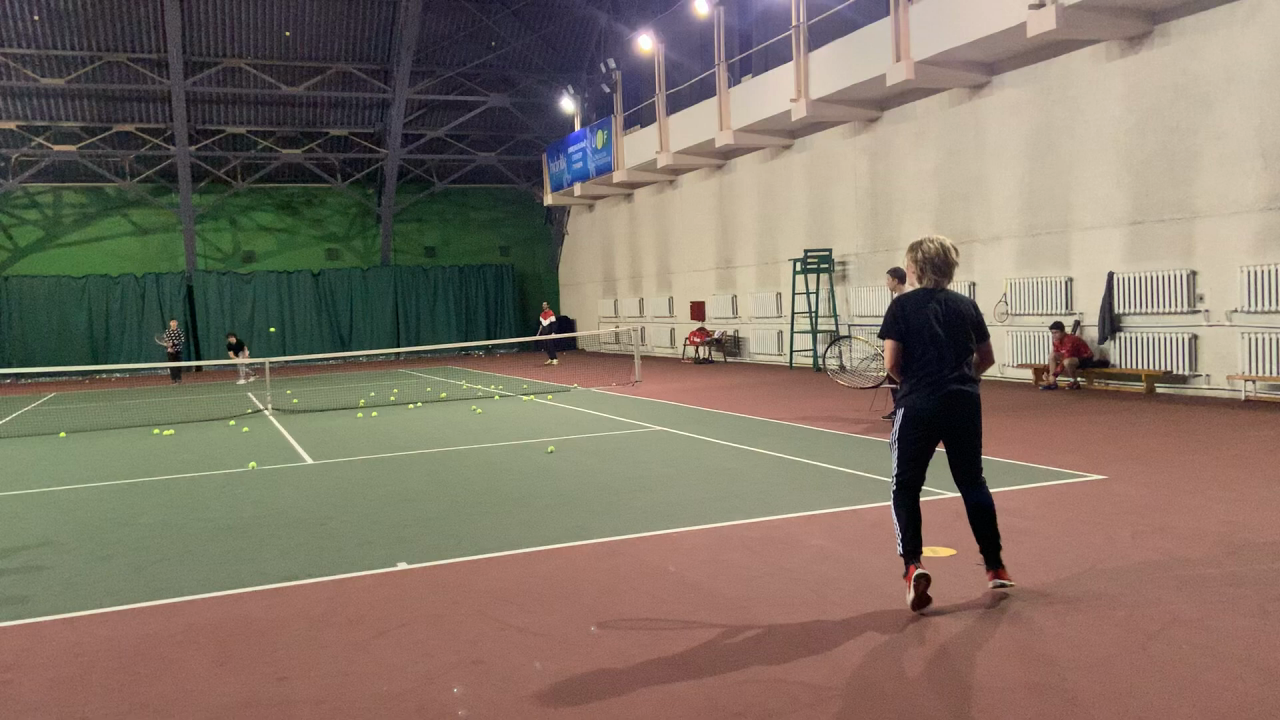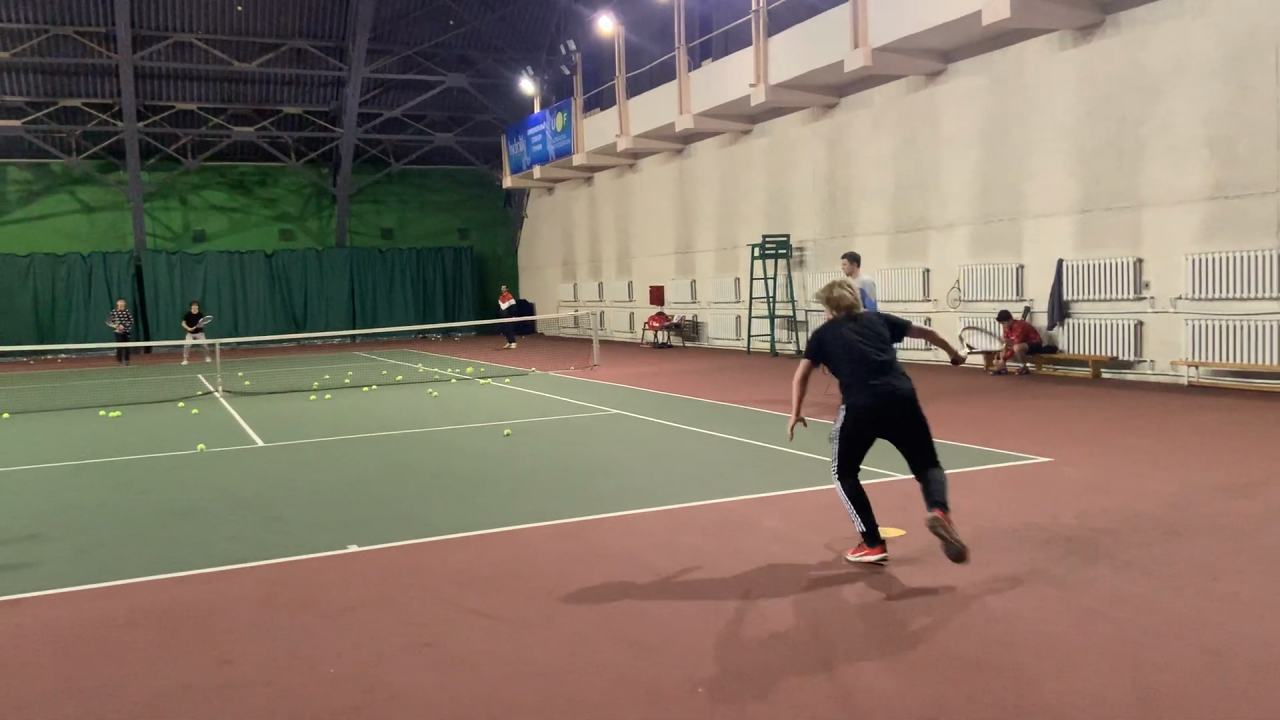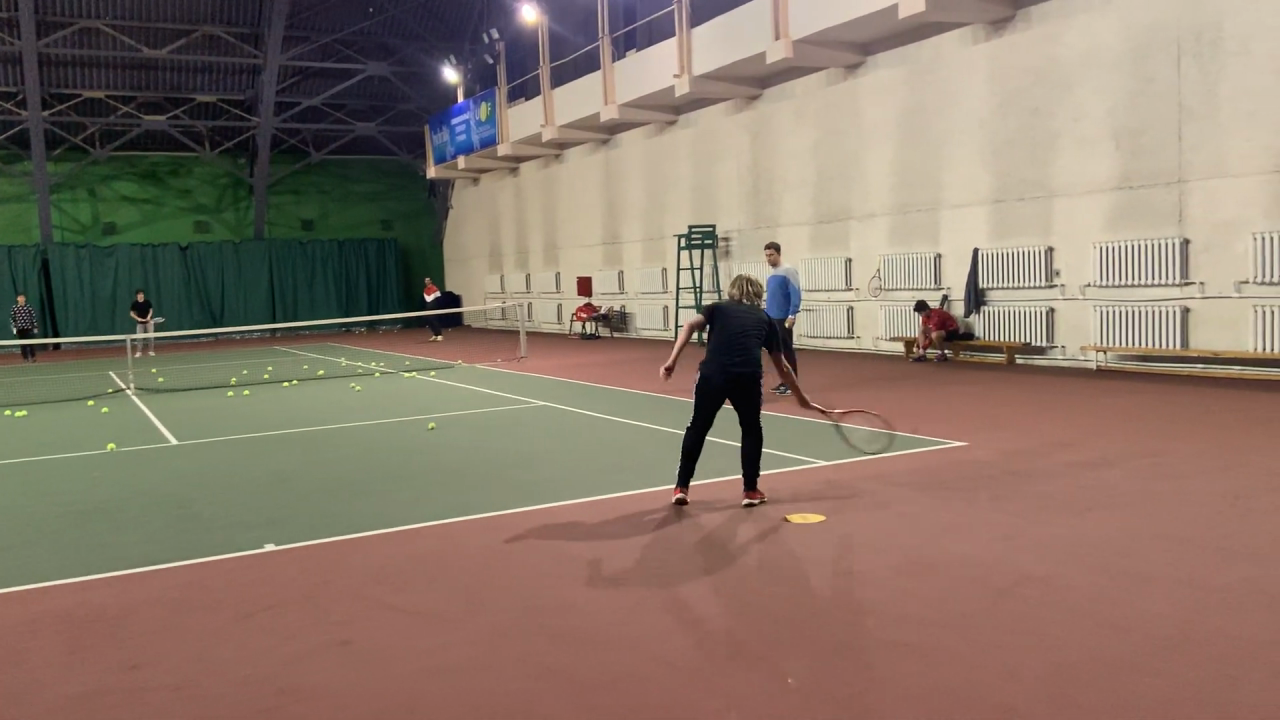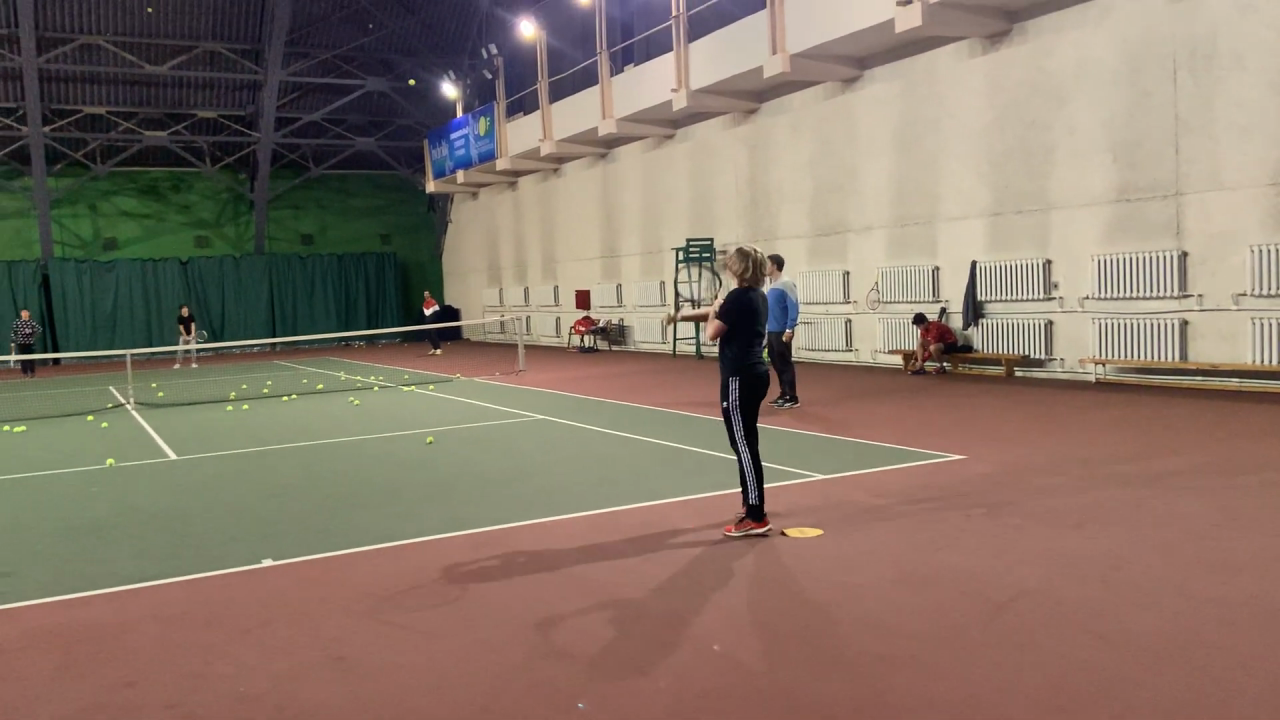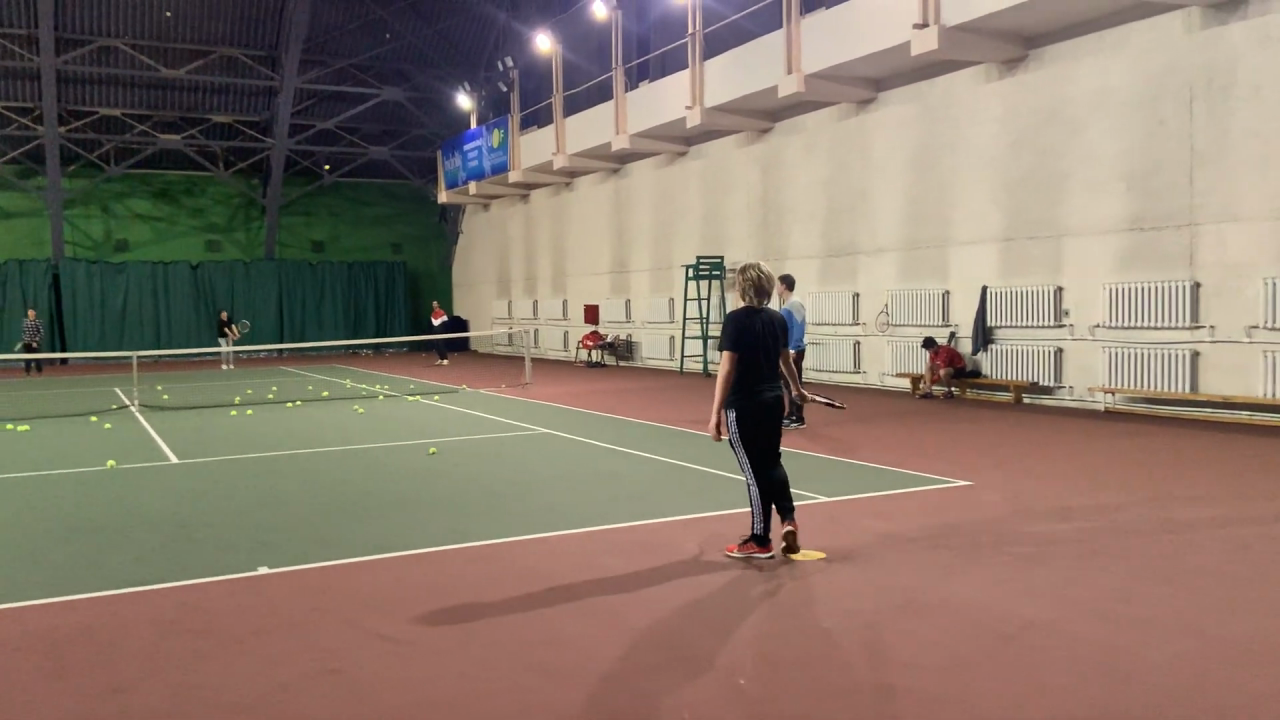
dt=0.7s
person 1, frame 1
left shoulder: (902, 305)
right shoulder: (966, 306)
left elbow: (892, 363)
right elbow: (986, 359)
left hip: (918, 407)
right hip: (964, 404)
left knee: (905, 489)
right knee: (973, 485)
left ankle: (914, 567)
right ankle: (994, 567)
person 1, frame 2
left shoulder: (823, 334)
right shoulder: (879, 320)
left elbow: (801, 376)
right elbow: (926, 333)
left wrist: (795, 414)
right wrist: (953, 352)
left hip: (860, 406)
right hip: (901, 399)
left knee: (845, 473)
right knee: (928, 467)
left ankle: (872, 543)
right ankle: (939, 513)
person 1, frame 3
left shoulder: (720, 309)
right shoulder: (764, 319)
left elbow: (690, 326)
right elbow: (780, 364)
left wrist: (671, 361)
right wrist: (800, 395)
left hip: (712, 376)
right hip: (747, 378)
left knee: (697, 428)
right knee: (752, 429)
left ankle: (681, 487)
right ankle: (750, 490)
person 1, frame 4
left shoulder: (738, 297)
right shoulder: (757, 296)
left elbow: (712, 333)
right elbow: (718, 309)
left wrist: (714, 310)
right wrist: (684, 315)
left hip: (740, 377)
right hip: (756, 374)
left knee: (743, 445)
right knee: (747, 441)
left ankle: (757, 517)
right ankle: (751, 504)
person 1, frame 5
left shoulder: (736, 320)
right shoulder: (777, 319)
left elbow: (727, 368)
right elbow: (785, 360)
left wrist: (716, 413)
right wrist: (797, 388)
left hip: (744, 406)
right hip: (773, 402)
left knee: (755, 472)
right knee: (772, 462)
left ankle: (761, 540)
right ankle: (788, 520)
